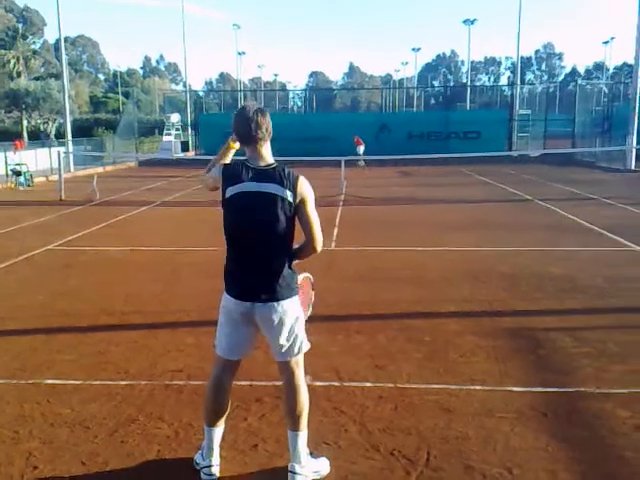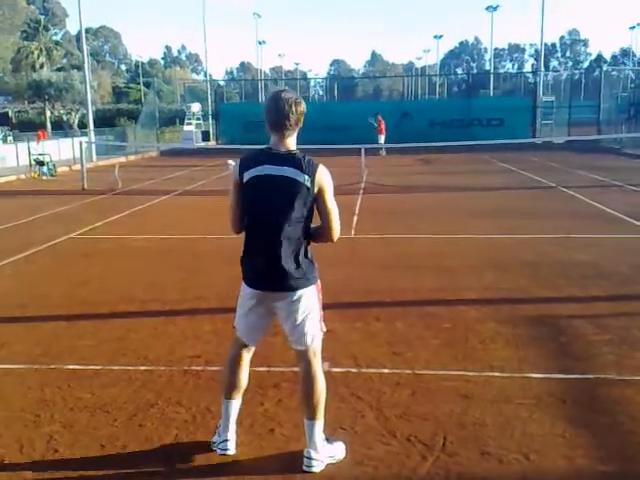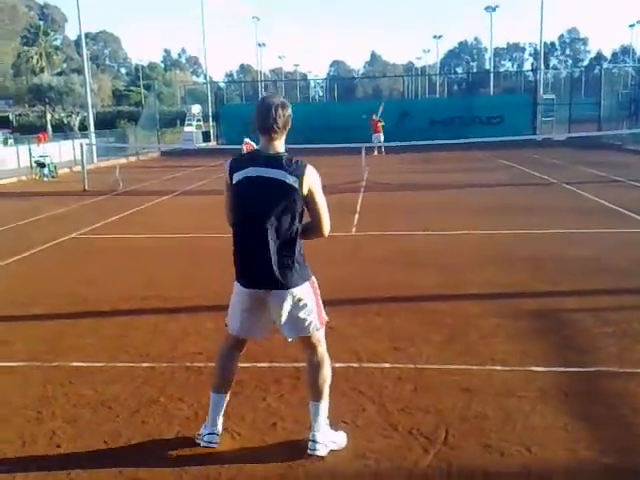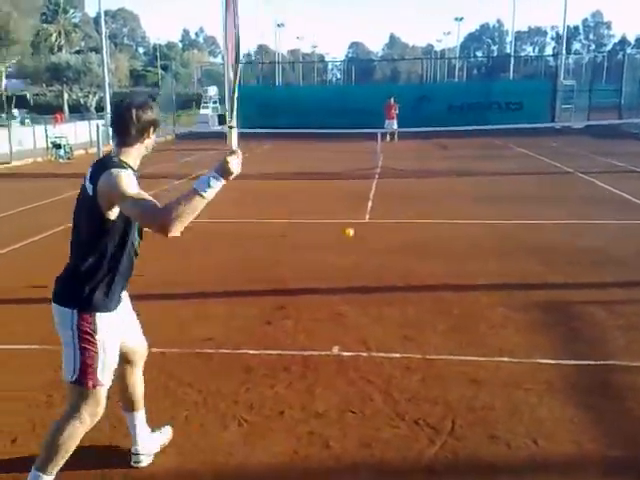
dt=1s
person 1, frame 1
left shoulder: (227, 176)
right shoulder: (296, 184)
left elbow: (208, 176)
right elbow: (314, 244)
left wrist: (231, 142)
left hip: (237, 293)
right hip: (279, 294)
left knee: (222, 370)
right knee: (293, 374)
person 1, frame 2
left shoulder: (244, 166)
right shoulder: (316, 172)
left elbow: (236, 226)
right elbow: (331, 233)
left hip: (255, 279)
right hip: (298, 282)
left knee: (240, 349)
right knee: (310, 360)
left ankle: (226, 434)
right ankle: (316, 449)
person 1, frame 3
left shoulder: (235, 168)
right shoulder: (305, 172)
left elbow: (232, 220)
right elbow: (321, 229)
left hip: (249, 280)
right hip: (292, 280)
left knee: (232, 346)
right knee: (316, 348)
left ankle: (211, 428)
right ankle: (319, 433)
person 1, frame 4
left shoulder: (115, 170)
right shoulder: (115, 178)
left elbow: (144, 212)
right elbow: (166, 223)
right wrist: (216, 178)
left hip: (106, 296)
right hip: (86, 307)
left knee: (134, 354)
right knee: (89, 404)
left ankle: (142, 442)
